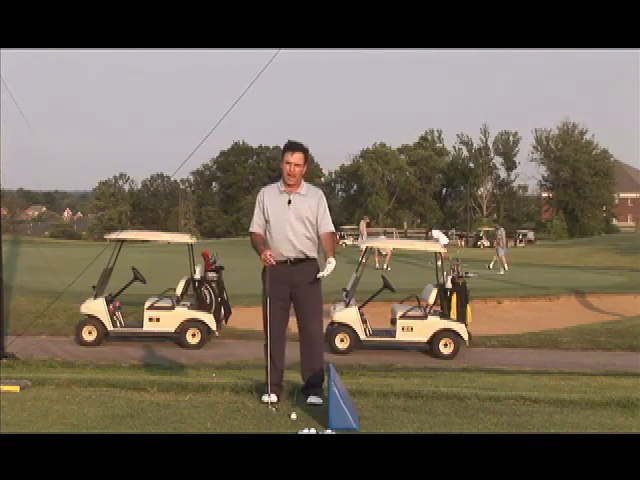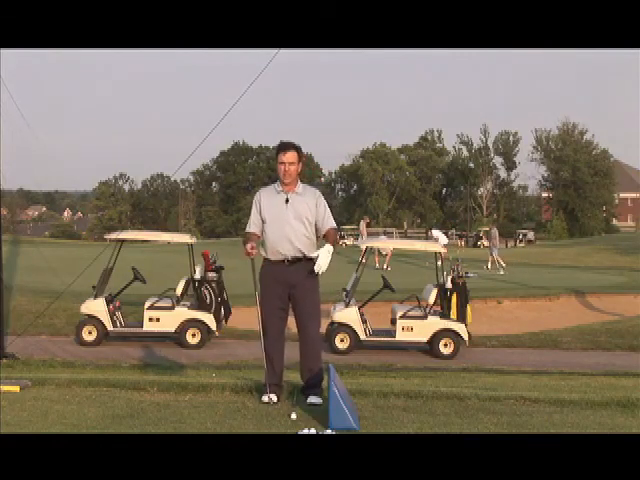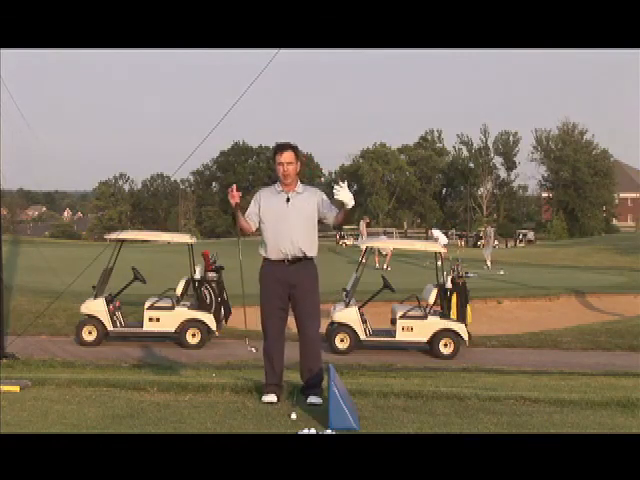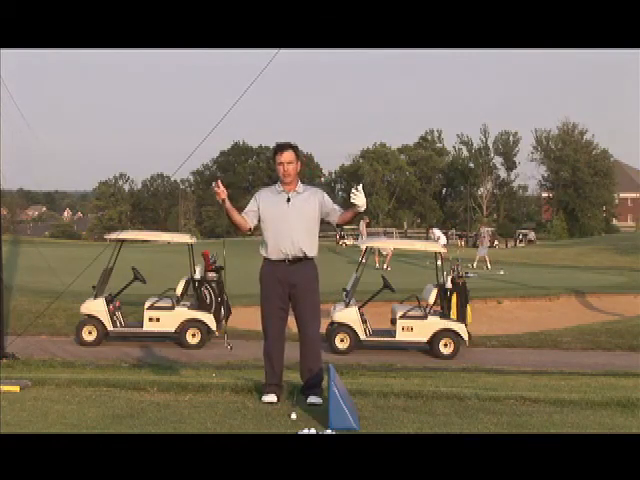
dt=0.3s
person 1, frame 1
left shoulder: (316, 195)
right shoulder: (266, 194)
left elbow: (326, 231)
right elbow: (256, 231)
left wrist: (330, 257)
right wrist: (262, 250)
left hip: (306, 269)
right hip: (275, 270)
left knee: (312, 329)
right knee: (273, 330)
left ankle: (313, 388)
right ankle: (273, 386)
person 1, frame 2
left shoulder: (313, 196)
right shoulder: (263, 196)
left elbow: (329, 228)
right elbow: (253, 231)
left wrist: (328, 246)
right wrist: (250, 243)
left hip: (305, 269)
right hip: (272, 269)
left knee: (310, 329)
right knee: (272, 330)
left ankle: (312, 388)
right ankle: (272, 386)
person 1, frame 3
left shoulder: (314, 195)
right shoulder: (262, 196)
left elbow: (336, 219)
right elbow: (247, 228)
left wrist: (348, 204)
right wrist: (236, 207)
left hip: (304, 268)
right hip: (272, 269)
left knee: (310, 329)
right knee: (272, 330)
left ankle: (312, 388)
right ankle: (272, 387)
person 1, frame 4
left shoulder: (315, 195)
right shoulder: (263, 196)
left elbow: (338, 217)
right elbow: (244, 224)
left wrist: (357, 208)
right wrist: (225, 202)
left hip: (304, 268)
right hip: (273, 269)
left knee: (310, 329)
right knee: (273, 330)
left ankle: (313, 388)
right ankle: (272, 387)
